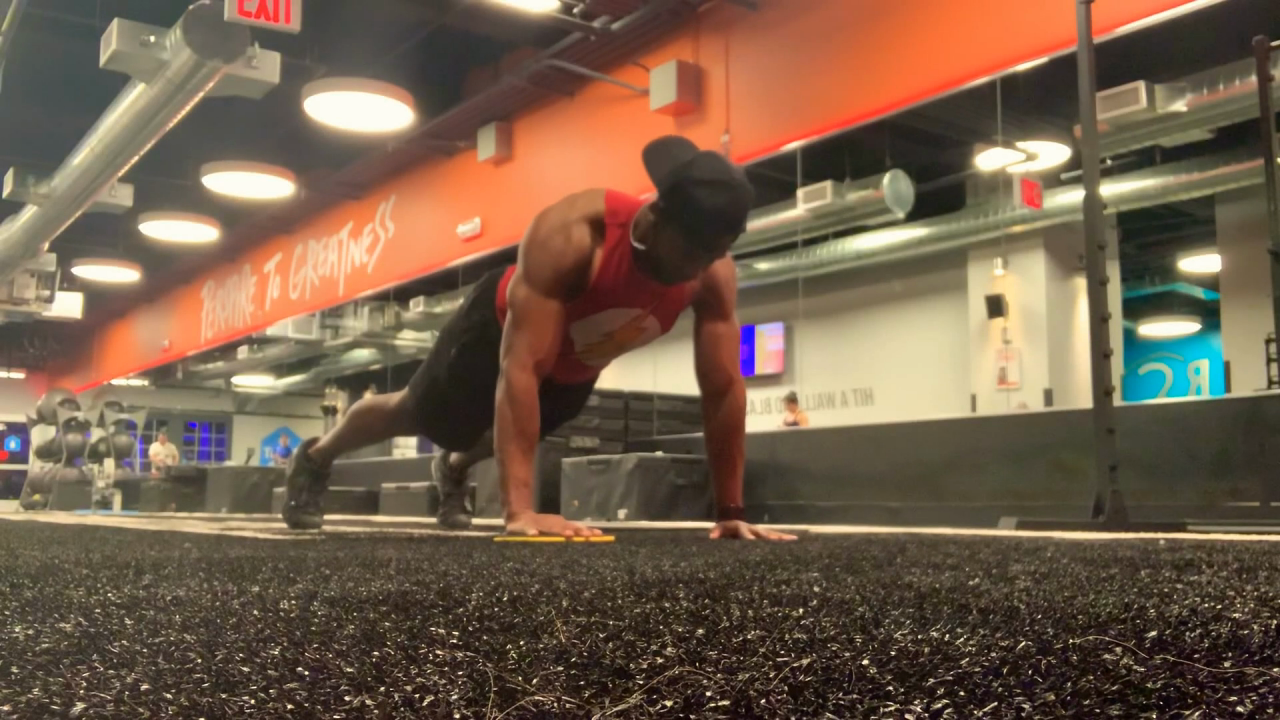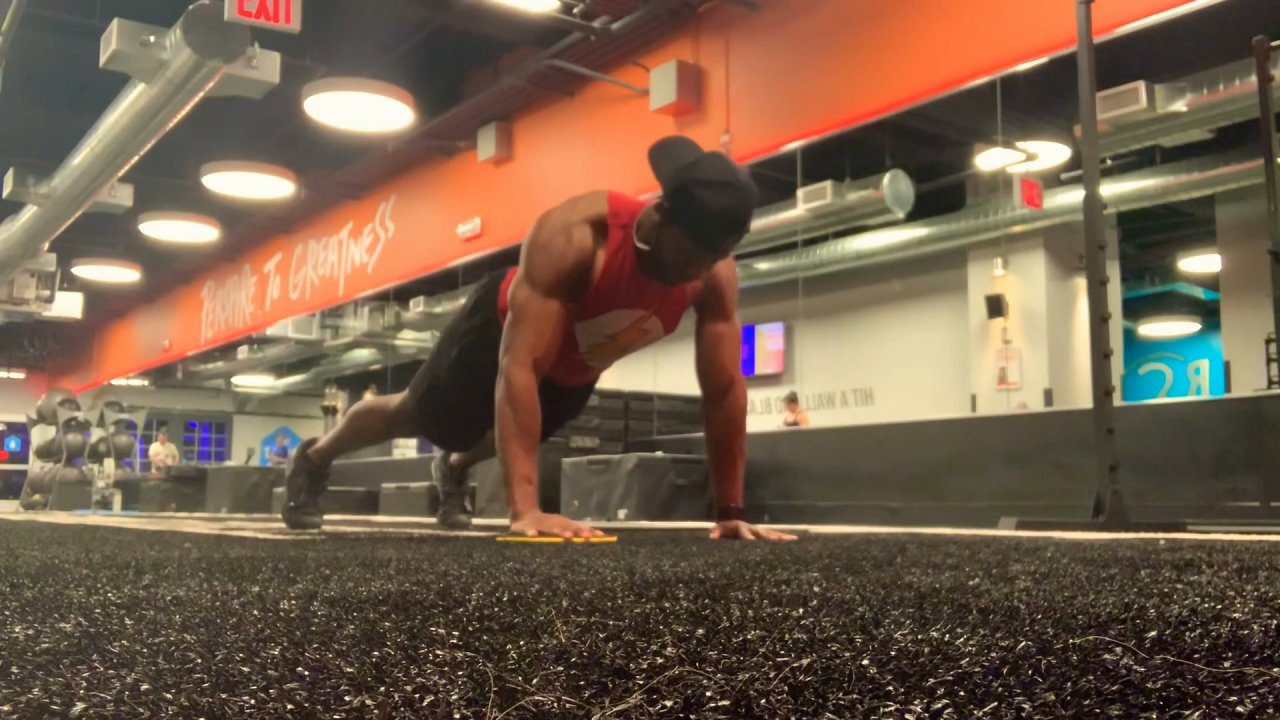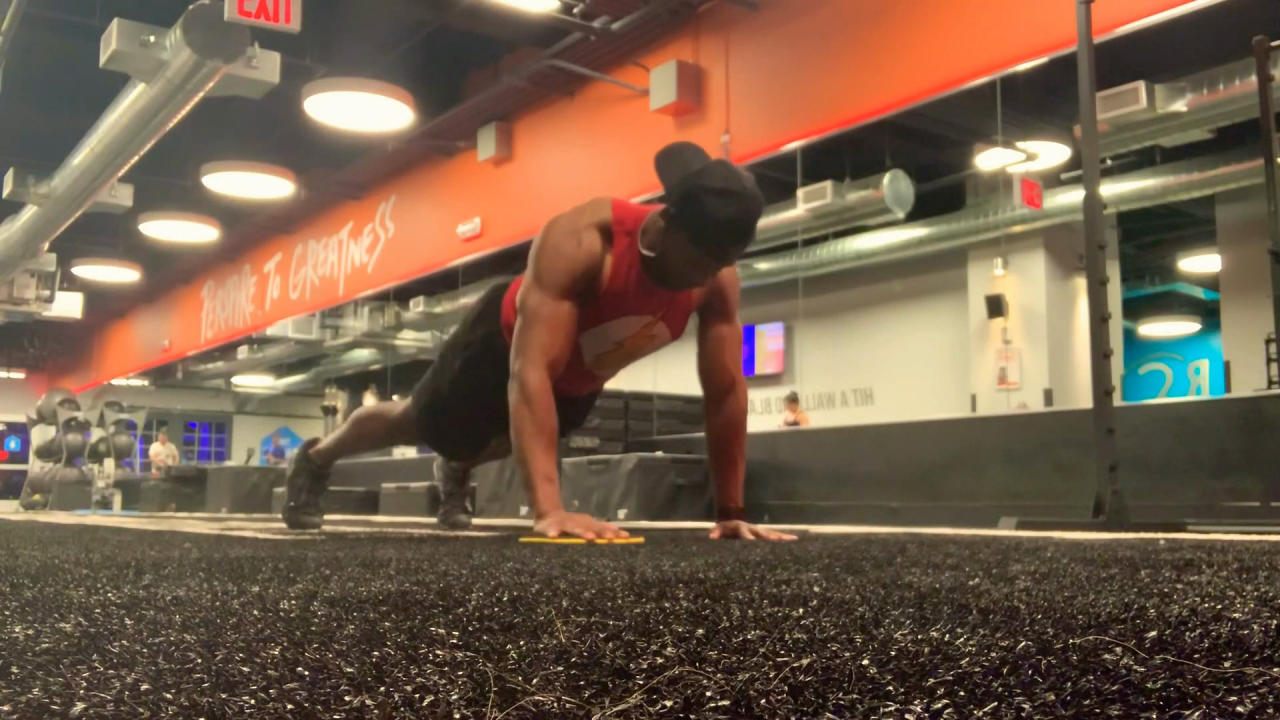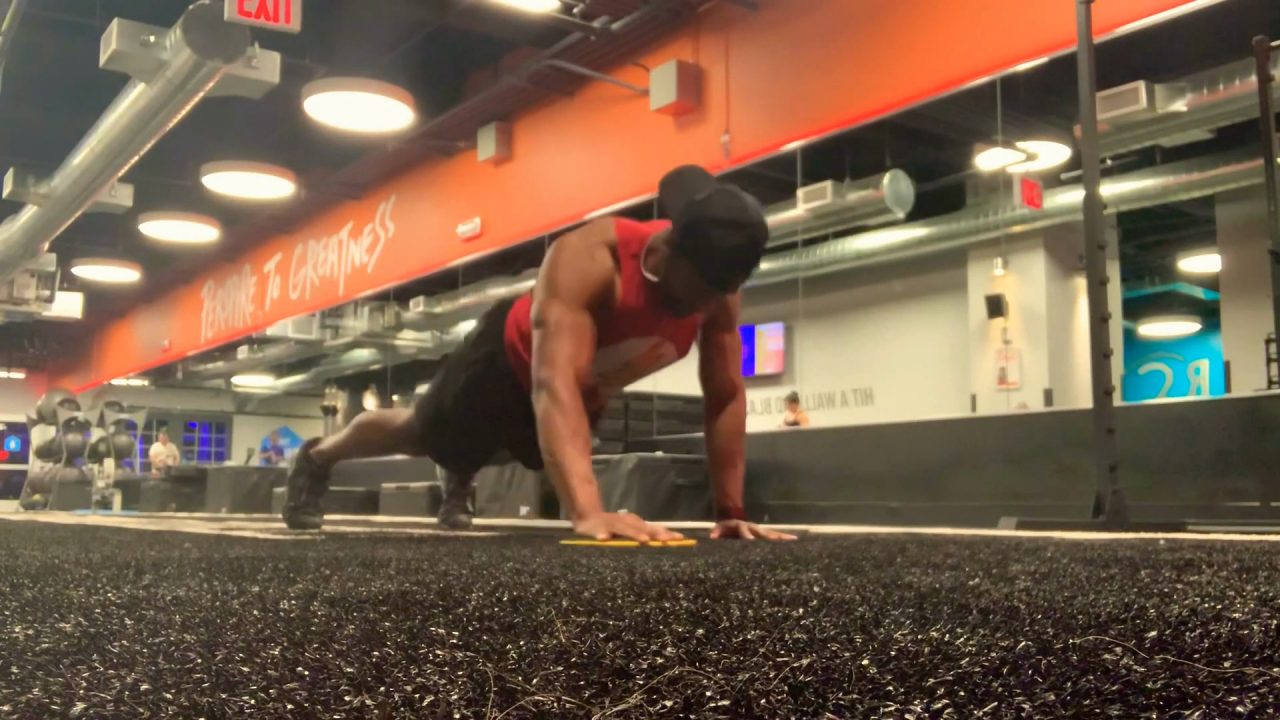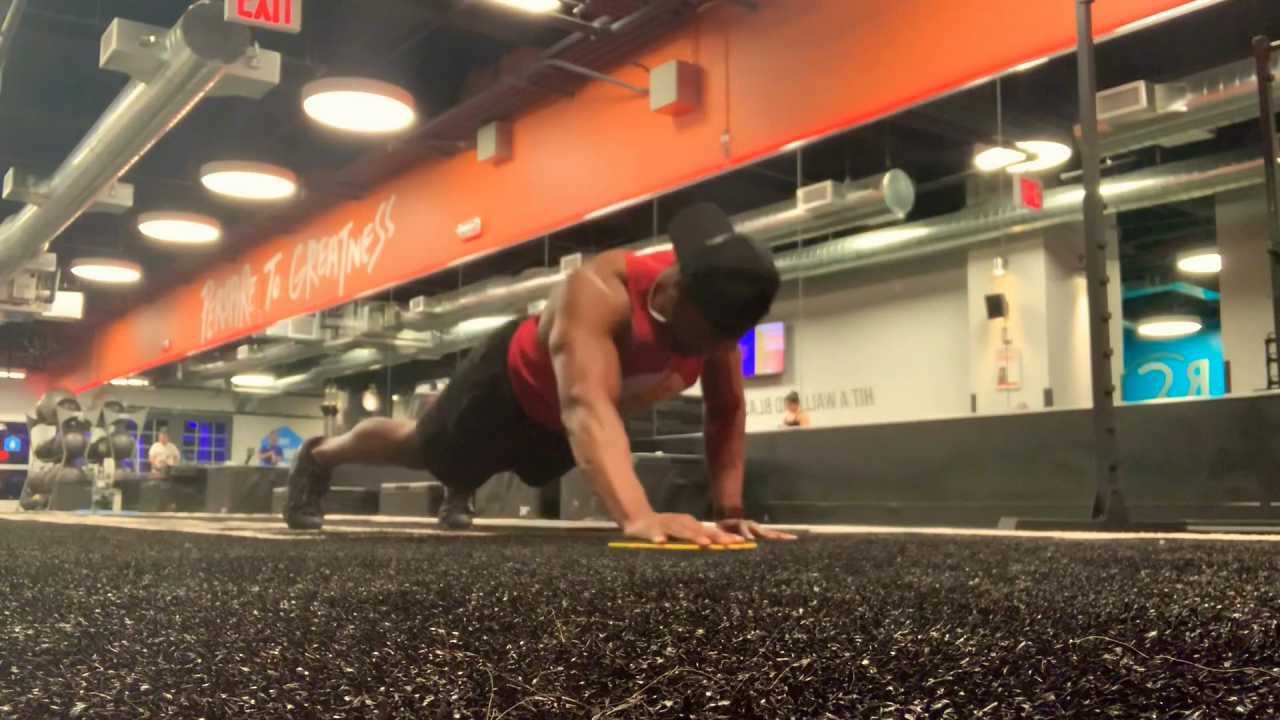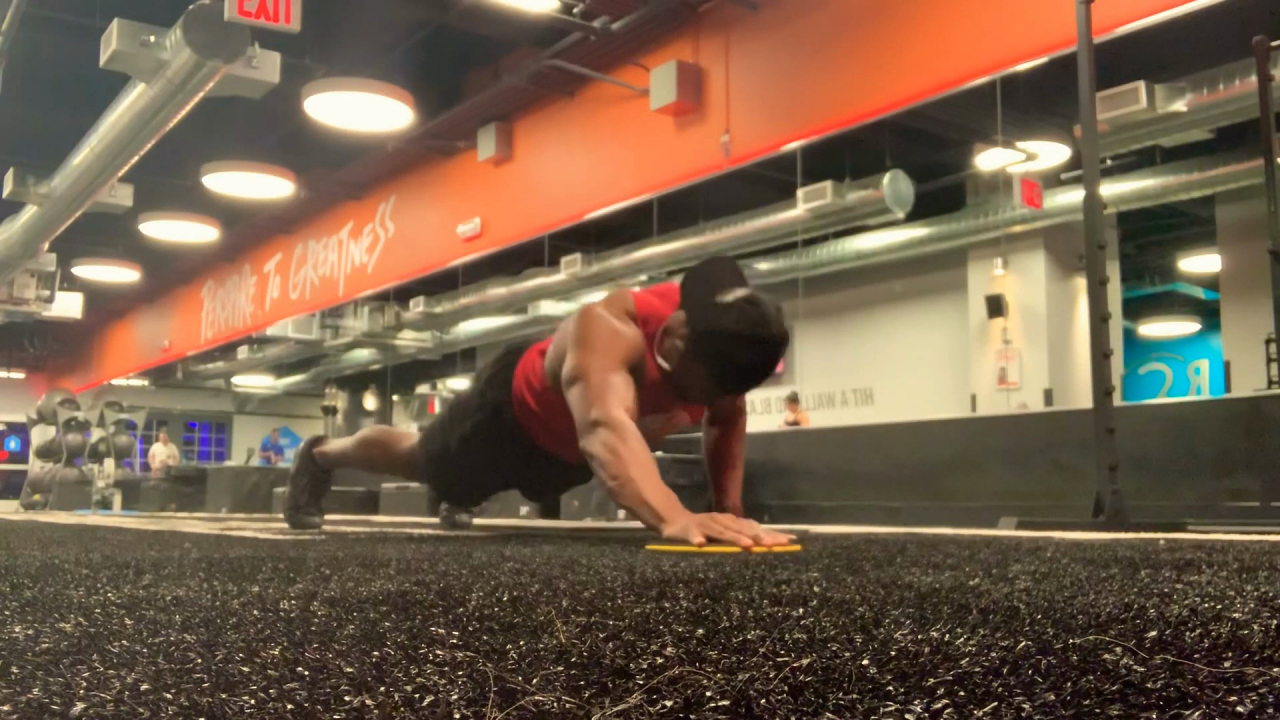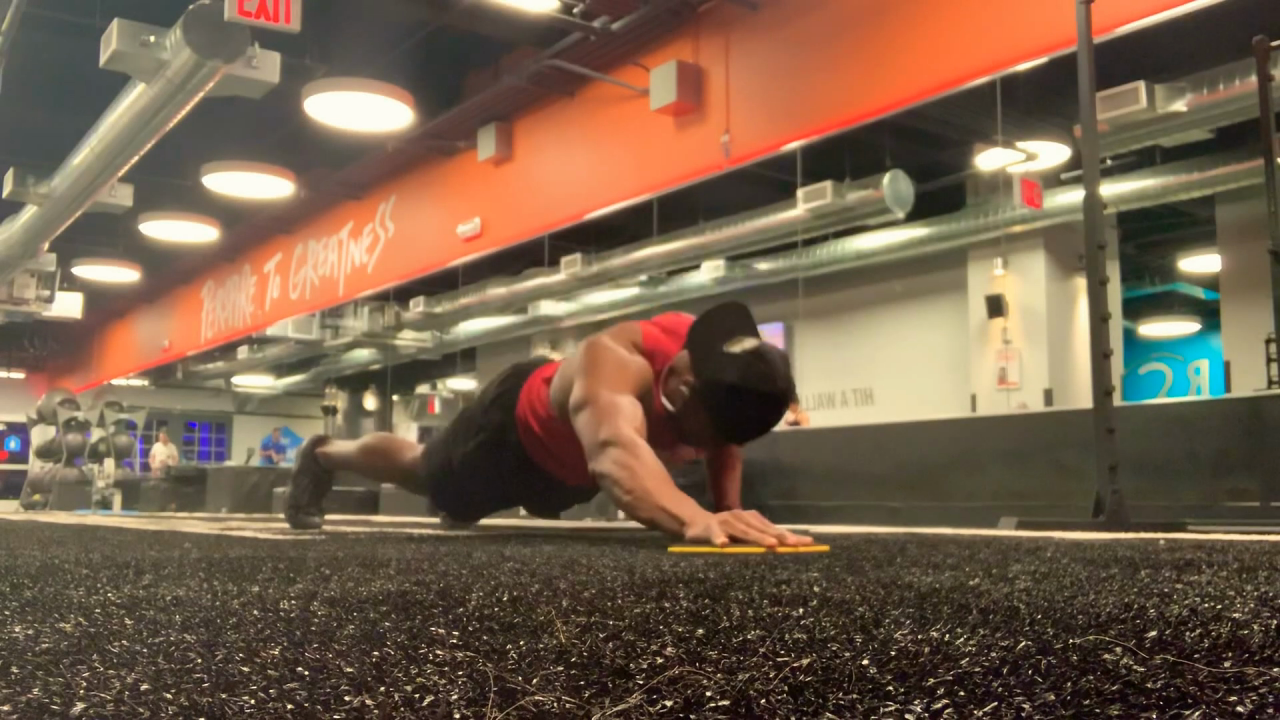
dt=0.2s
person 1, frame 1
left shoulder: (713, 273)
right shoulder: (570, 235)
left elbow: (724, 387)
right elbow: (520, 368)
left wrist: (729, 511)
right wrist: (519, 509)
left hip: (577, 369)
right hip: (498, 330)
left knee: (515, 430)
right knee: (413, 415)
left ankle: (453, 472)
right ankle: (315, 459)
person 1, frame 2
left shoulder: (714, 275)
right shoulder: (572, 236)
left elbow: (724, 388)
right elbow: (518, 368)
left wrist: (731, 511)
right wrist: (524, 508)
left hip: (576, 372)
right hip: (498, 332)
left knee: (512, 435)
right knee: (413, 418)
left ankle: (454, 471)
right ankle: (314, 459)
person 1, frame 3
left shoulder: (716, 279)
right shoulder: (579, 242)
left elbow: (726, 390)
right elbow: (529, 375)
left wrist: (730, 511)
right wrist: (548, 509)
left hip: (582, 380)
right hip: (503, 345)
left knee: (514, 440)
right knee: (414, 426)
left ankle: (455, 473)
right ankle: (316, 459)
person 1, frame 4
left shoulder: (713, 285)
right shoulder: (587, 261)
left elbow: (726, 398)
right elbow: (553, 388)
left wrist: (730, 509)
right wrist: (588, 512)
left hip: (591, 387)
right hip: (507, 364)
left knee: (520, 453)
right knee: (417, 435)
left ankle: (458, 484)
right ankle: (317, 460)
person 1, frame 5
left shoulder: (711, 308)
right shoulder: (599, 292)
left elbow: (726, 410)
right elbow: (586, 406)
left wrist: (729, 511)
right wrist: (637, 516)
right hip: (511, 387)
right knee: (419, 447)
left ankle: (459, 491)
right ankle: (318, 459)
person 1, frame 6
left shoulder: (714, 344)
right shoulder: (609, 331)
left elbow: (729, 423)
right elbow: (605, 431)
left wrist: (727, 507)
right wrist: (674, 517)
right hip: (514, 411)
right knee: (420, 459)
left ankle: (459, 499)
right ankle: (319, 457)
person 1, frame 7
left shoulder: (716, 368)
right shoulder: (616, 364)
left elbow: (724, 446)
right elbow: (614, 453)
left wrist: (727, 509)
right wrist: (696, 518)
right hip: (517, 431)
right knee: (422, 471)
left ankle: (471, 502)
right ankle: (323, 455)
